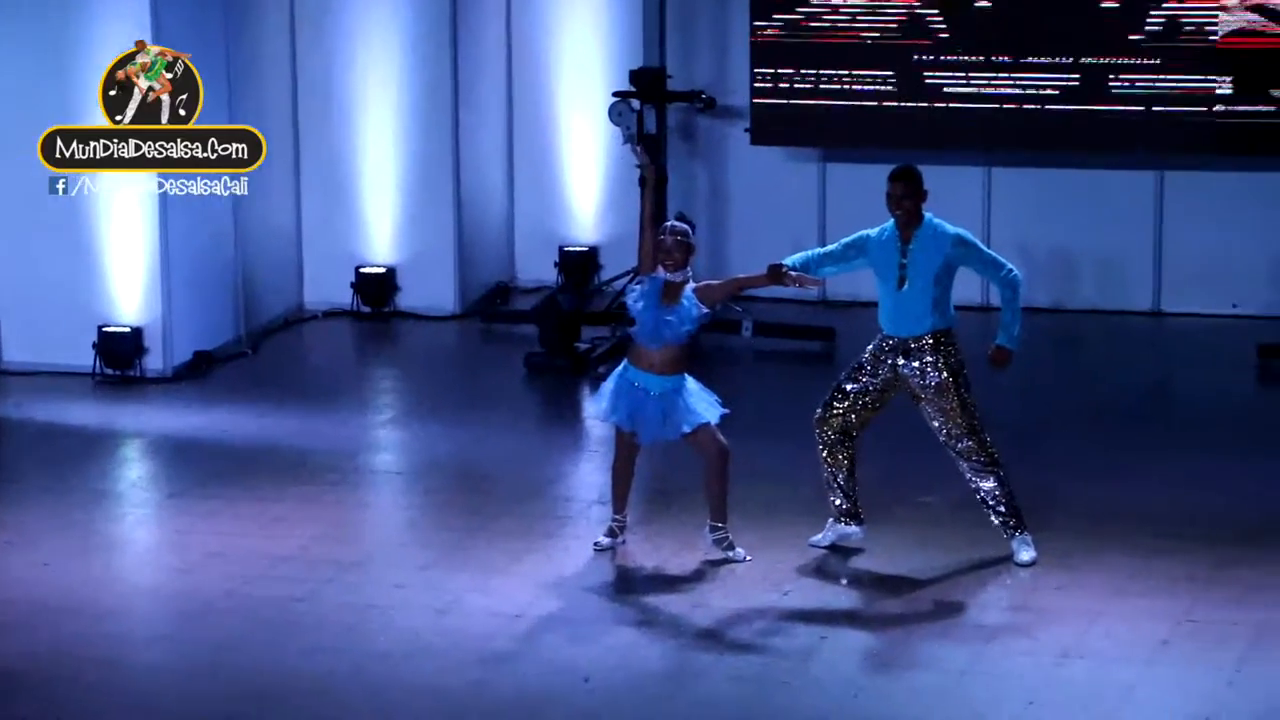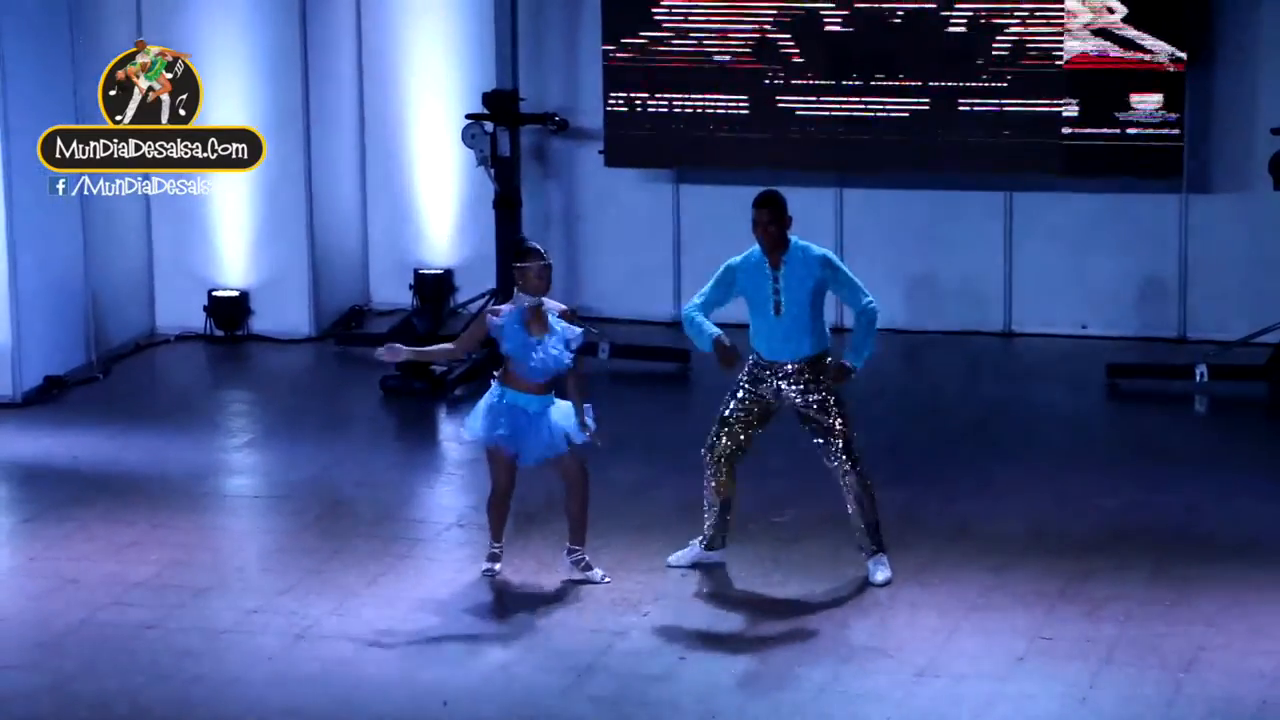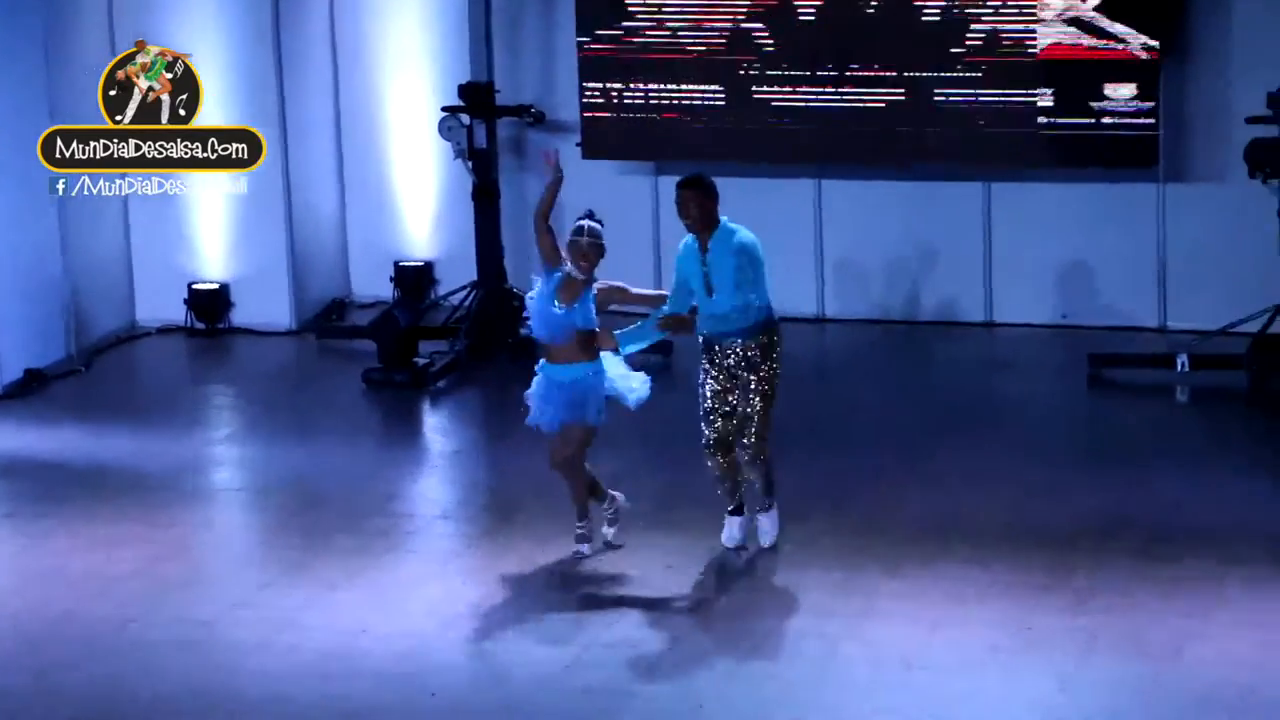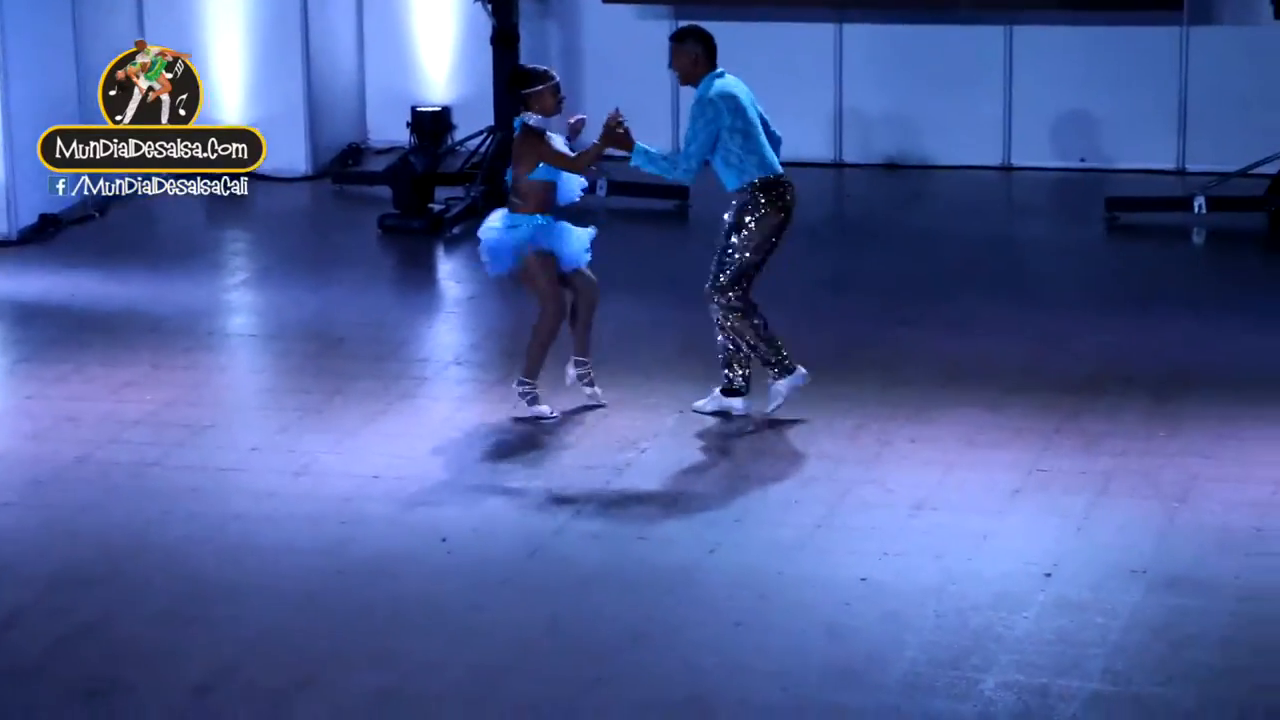
dt=1s
person 1, frame 1
left shoulder: (950, 241)
right shoulder: (873, 241)
left elbow: (1007, 278)
right elbow: (824, 258)
left wrist: (1006, 340)
right wrist: (787, 266)
left hip: (932, 353)
right hip: (887, 350)
left knee: (967, 443)
right knee: (831, 422)
left ankle: (1017, 533)
right ankle: (845, 520)
person 1, frame 2
left shoulder: (817, 262)
right shoulder: (739, 267)
left elbow: (866, 307)
right elbow: (693, 310)
left wrist: (852, 359)
right wrist: (714, 339)
left hip: (810, 374)
right hip: (760, 371)
left knee: (844, 463)
right knee: (719, 452)
left ankle: (873, 552)
right ankle: (711, 541)
person 1, frame 3
left shoulder: (741, 245)
right shoulder: (686, 251)
left elbow: (752, 310)
right elbow: (675, 310)
left wrist: (695, 321)
left hip: (754, 346)
right hip: (716, 349)
left knee: (752, 440)
right knee: (715, 441)
left ankle: (767, 508)
right ankle: (735, 510)
person 1, frame 4
left shoulder: (709, 102)
right shoulder: (733, 89)
left elbow: (684, 170)
right elbow: (773, 139)
left wrist: (633, 148)
left hip: (762, 202)
right hip: (755, 199)
left knee: (725, 293)
right knee: (726, 291)
left ankle: (785, 373)
right ankle: (732, 390)
person 2, frame 1
left shoulder: (699, 295)
right shoulder: (648, 280)
left elbow: (739, 283)
right elbow: (646, 228)
left wrist: (778, 278)
right wrist: (649, 182)
left hip: (674, 388)
right hip: (634, 382)
left knee: (717, 451)
right knee: (625, 453)
left ankle: (718, 531)
right ankle: (617, 524)
person 2, frame 2
left shoulder: (561, 315)
right shoulder: (501, 316)
left elbow: (570, 368)
right elbow: (458, 350)
left wrist: (580, 411)
right wrist: (411, 354)
left hip: (544, 408)
right hip: (507, 406)
left knee: (577, 476)
right knee: (502, 486)
left ankle: (577, 554)
right ankle: (495, 550)
person 2, frame 3
left shoulder: (600, 291)
right shoulder: (555, 272)
left elbow: (657, 298)
right elbow: (541, 222)
right wrist: (556, 180)
left hip: (586, 381)
right hip: (554, 381)
left knee: (564, 460)
right knee: (563, 458)
left ankle: (586, 523)
right ankle: (610, 502)
person 2, frame 4
left shoulder: (537, 131)
right shoulder: (532, 138)
right elbow: (574, 163)
left wrist: (570, 135)
right wrist: (604, 141)
left hip: (546, 229)
right hip: (527, 232)
left knee: (586, 288)
right knee: (553, 309)
left ankle: (580, 366)
right ankle: (527, 385)
